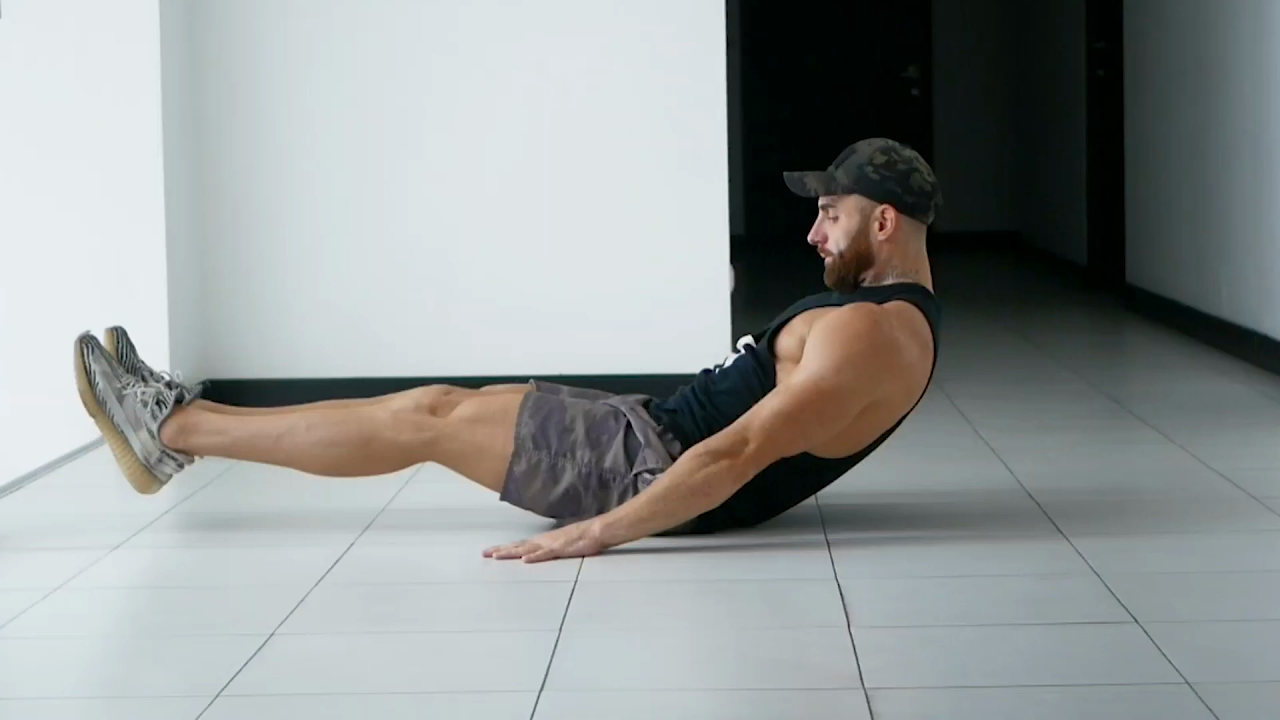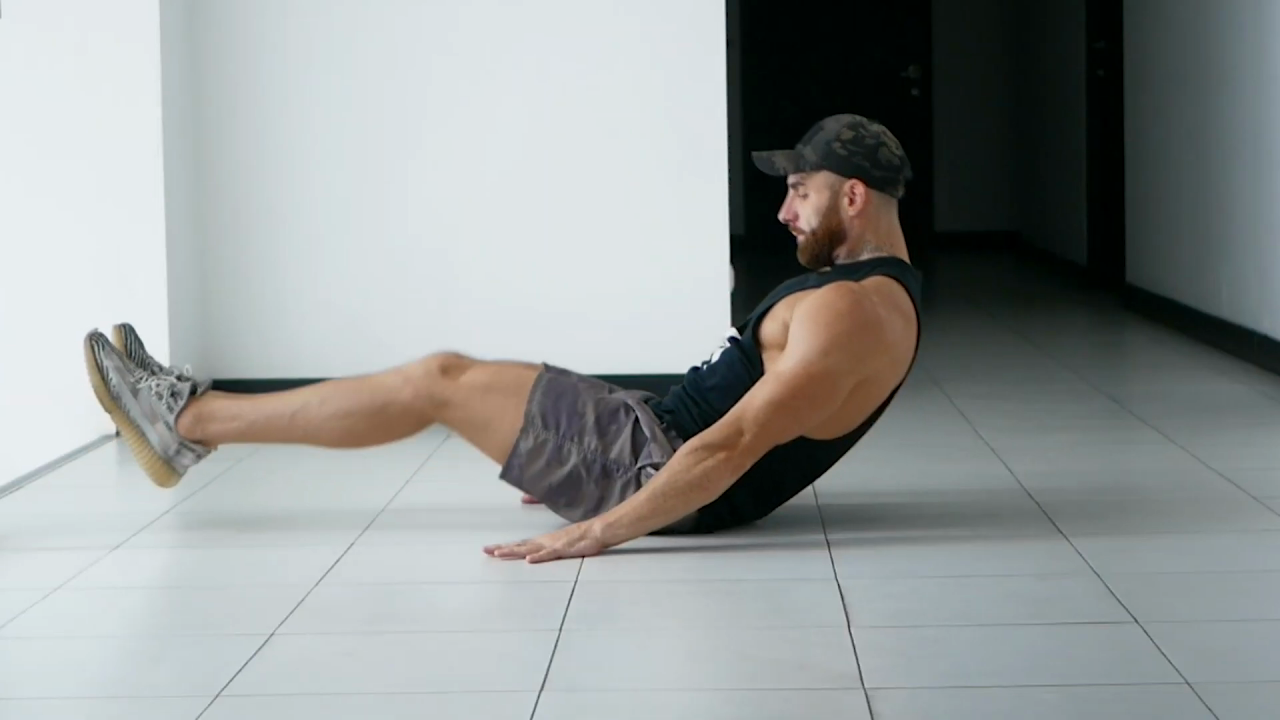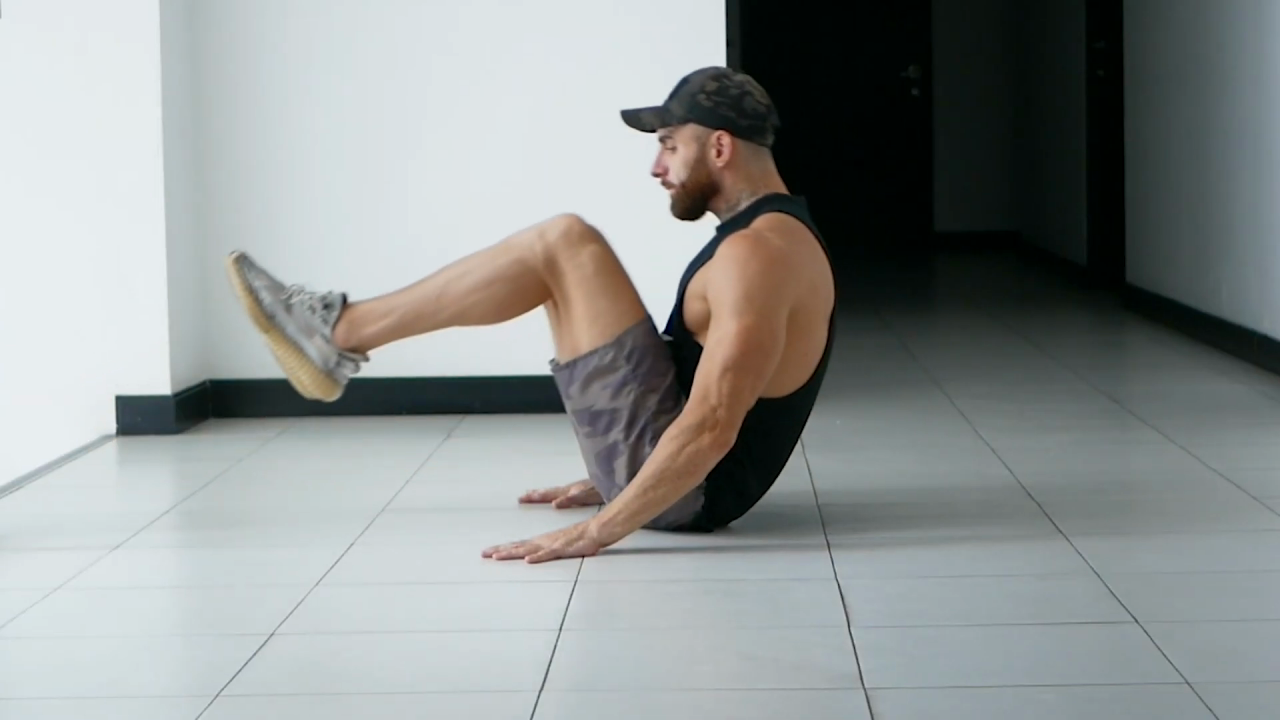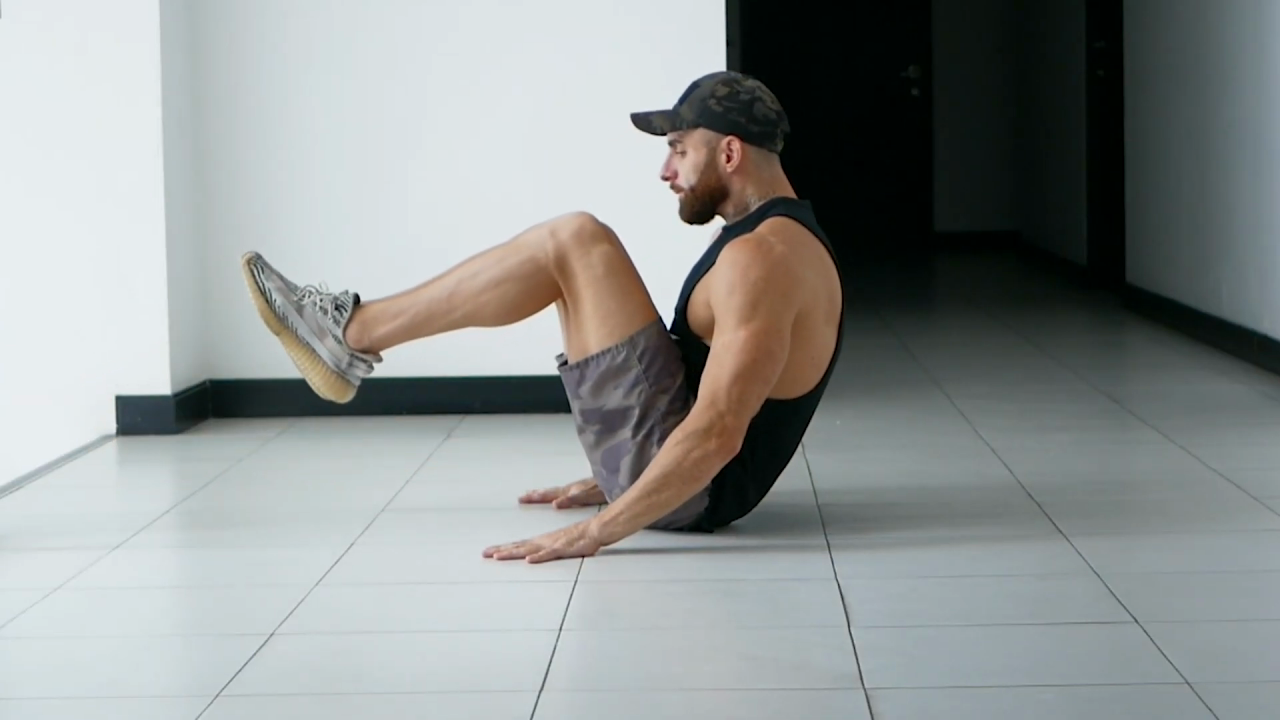
dt=0.3s
person 1, frame 1
left shoulder: (871, 333)
right shoulder: (888, 310)
left elbow: (736, 457)
left wrist: (598, 531)
right wrist: (606, 496)
left hip: (655, 462)
right hip: (661, 436)
left knee: (427, 415)
right knee: (443, 407)
left ankle: (171, 429)
right ankle: (179, 420)
person 1, frame 2
left shoulder: (853, 311)
right shoulder: (869, 290)
left elbow: (733, 447)
left wrist: (599, 531)
right wrist: (600, 471)
left hip: (657, 464)
right hip: (662, 439)
left knee: (440, 380)
right knee: (453, 378)
left ankle: (189, 420)
right ankle: (195, 415)
person 1, frame 3
left shoulder: (758, 253)
right shoulder: (771, 230)
left elbow: (710, 429)
left wrist: (598, 532)
right wrist: (609, 480)
left hip: (686, 486)
right hip: (676, 470)
left knee: (565, 241)
right knee: (560, 253)
left ankle: (340, 333)
right ankle: (345, 330)
person 1, frame 4
left shoulder: (761, 257)
right shoulder: (777, 236)
left elbow: (716, 434)
left wrist: (598, 532)
right wrist: (612, 476)
left hip: (690, 487)
right hip: (680, 466)
left knee: (575, 240)
right knee: (567, 250)
left ankle: (352, 332)
right ankle: (356, 332)
